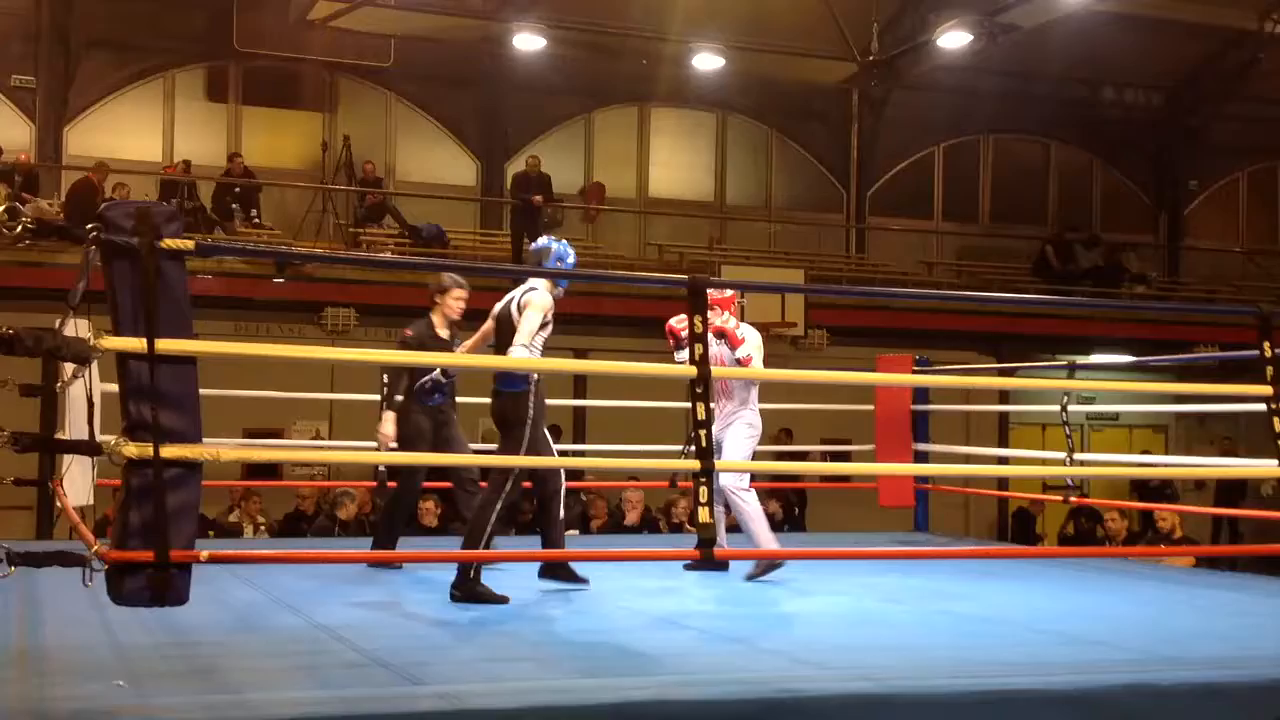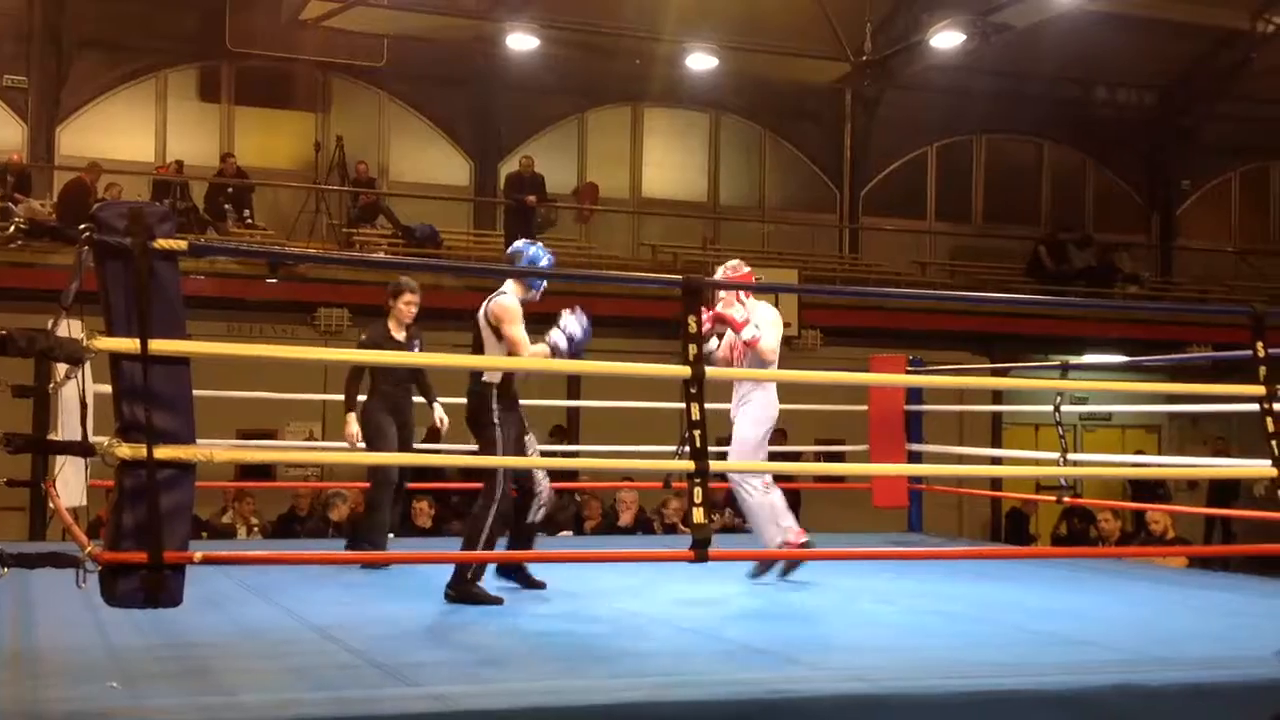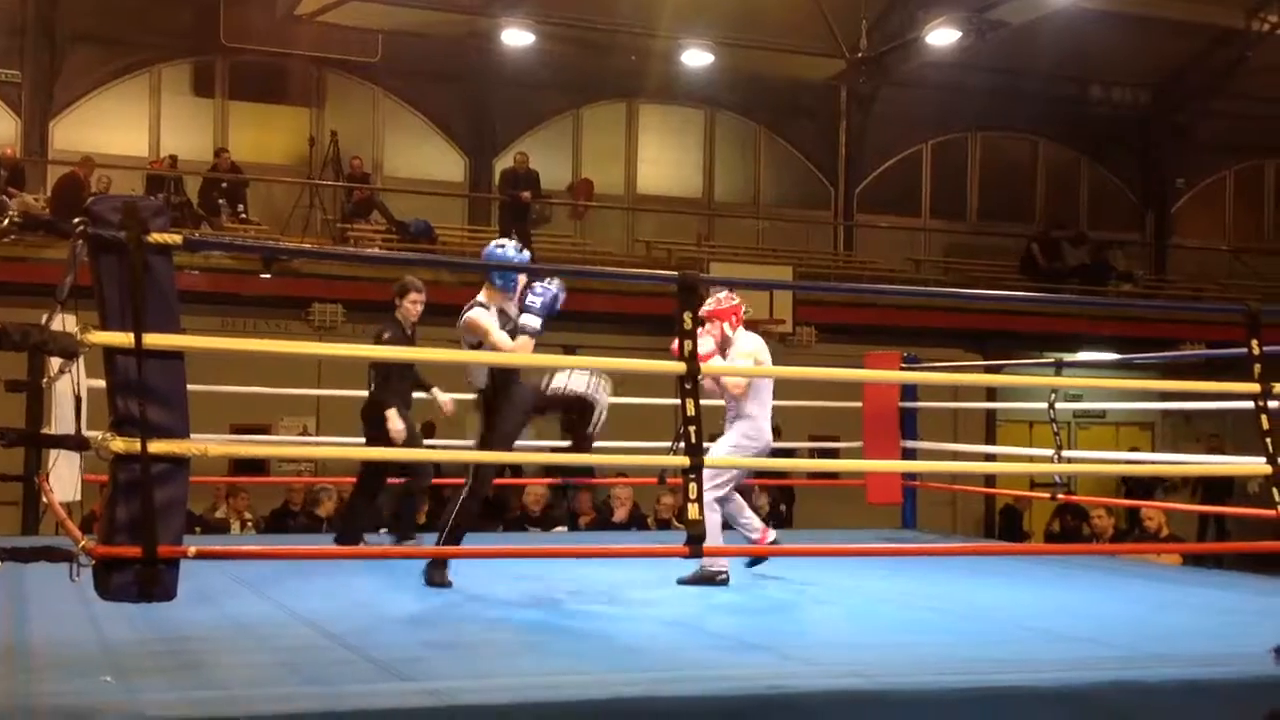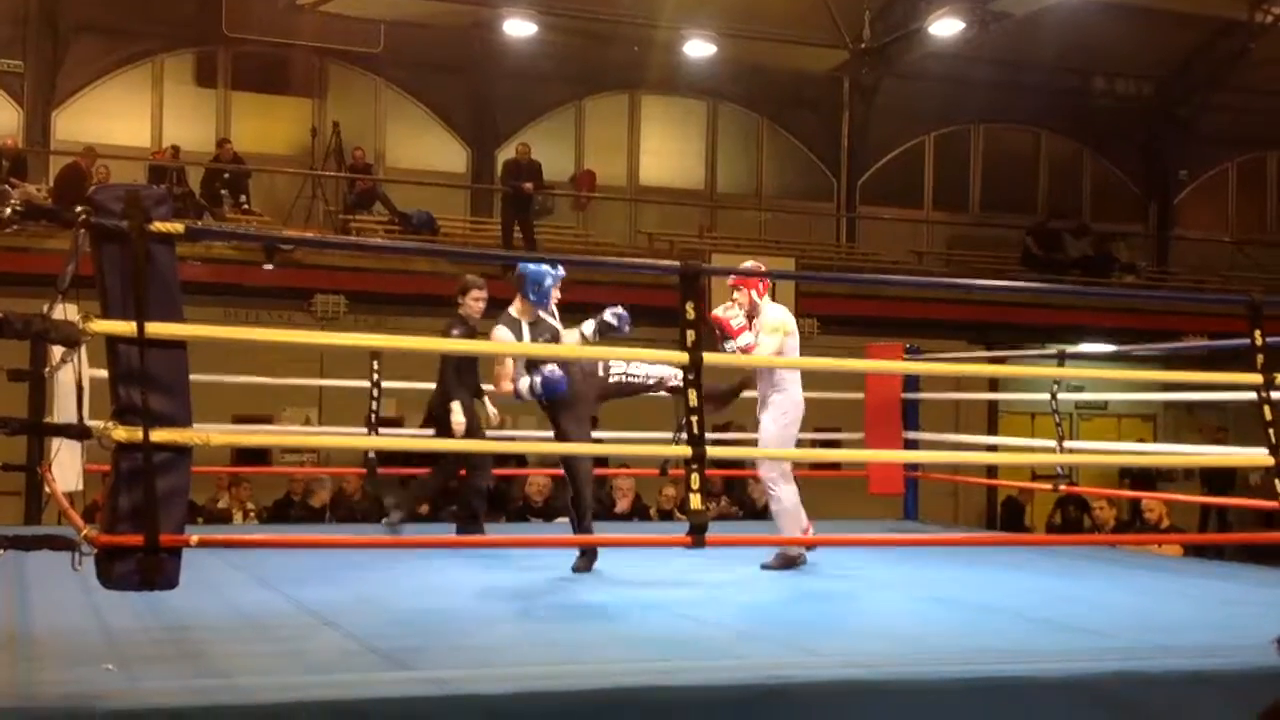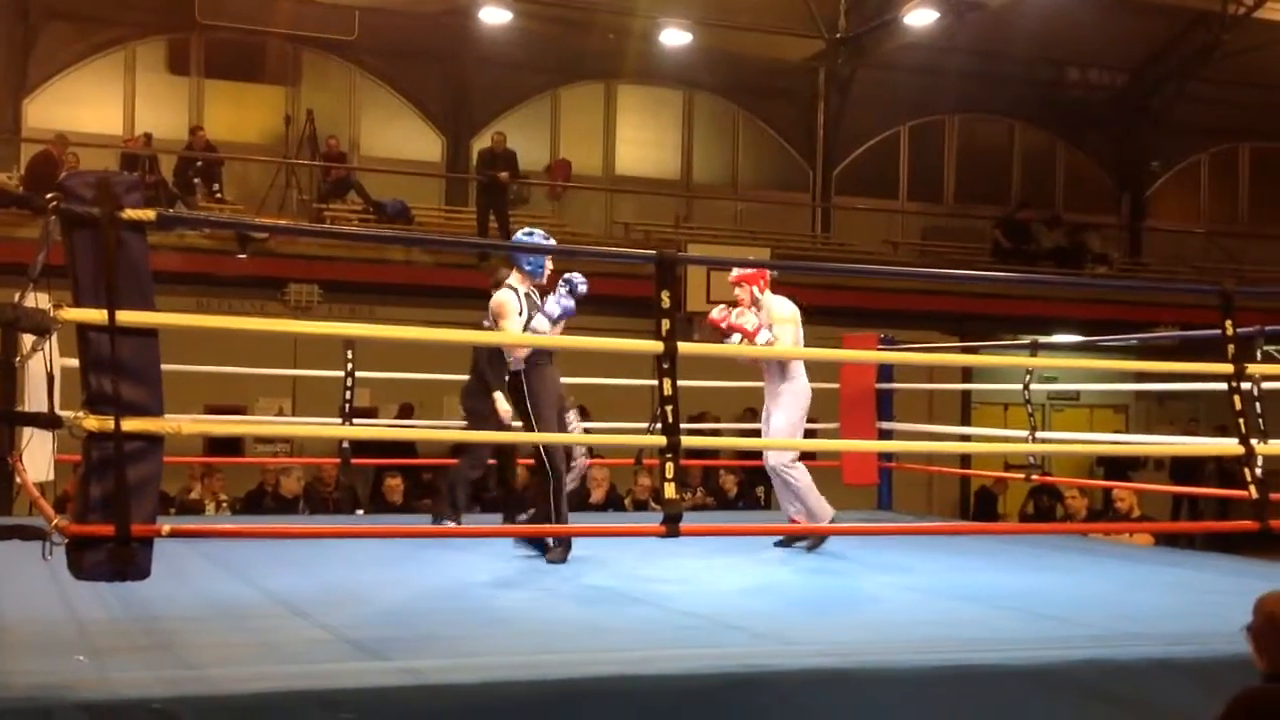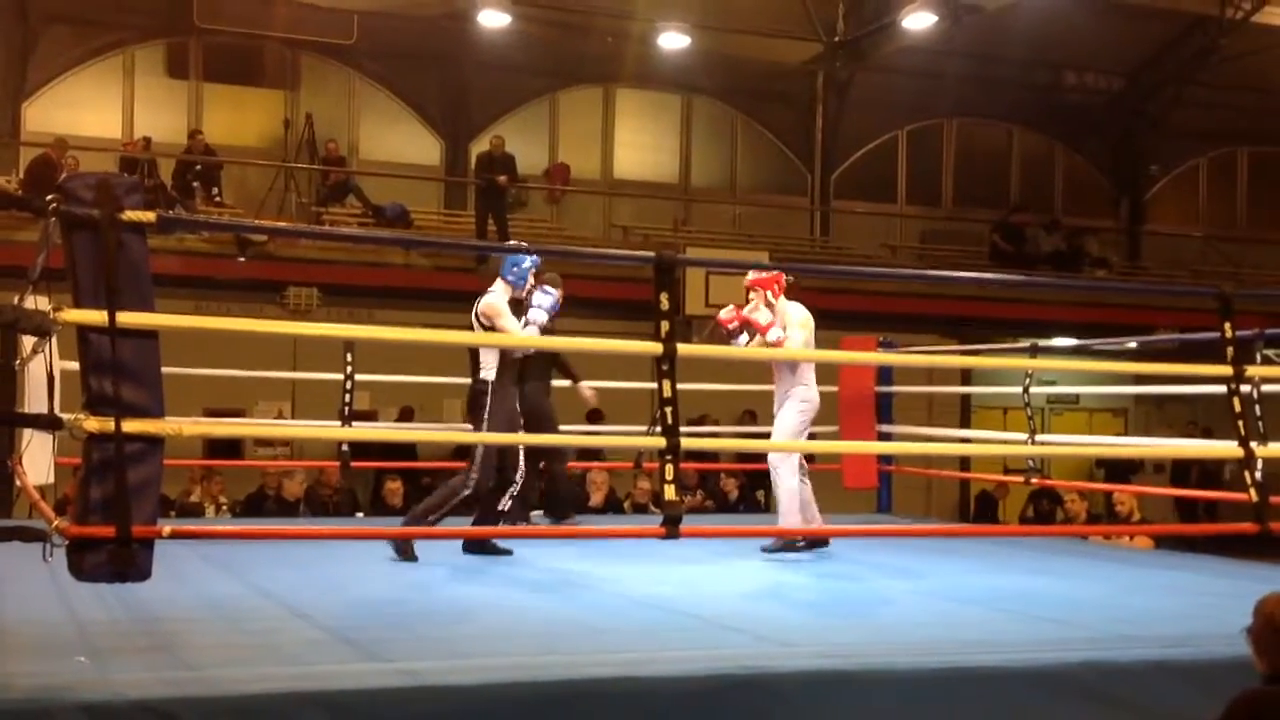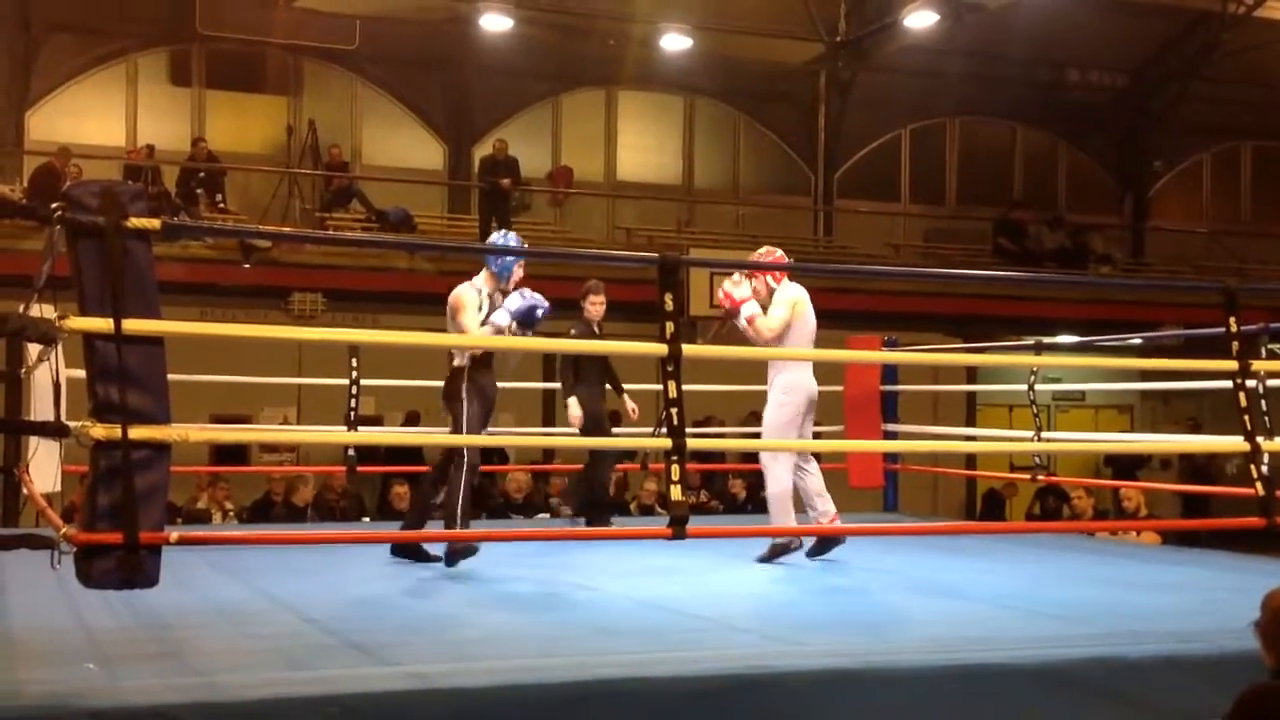
dt=0.4s
person 1, frame 1
left shoulder: (509, 299)
right shoulder: (540, 297)
left elbow: (473, 343)
right elbow: (522, 339)
right wrist: (517, 364)
left hip: (511, 397)
right hip: (522, 399)
left knee: (551, 477)
right knee: (501, 486)
left ankle: (553, 559)
right ankle: (466, 580)
person 1, frame 2
left shoulder: (509, 305)
right shoulder: (501, 304)
left elbow: (523, 358)
right elbow: (527, 356)
left wrist: (562, 337)
right wrist: (563, 337)
left hip: (505, 403)
right hip: (491, 405)
left knee: (535, 486)
right knee: (496, 492)
left ankle: (512, 563)
right ankle: (463, 581)
person 1, frame 3
left shoulder: (508, 302)
right shoulder: (474, 317)
right elbow: (517, 355)
left wrist: (537, 307)
right wrist: (533, 315)
left hip: (525, 389)
right hip: (500, 401)
left knee: (592, 388)
right knee: (478, 484)
right ankle: (438, 562)
person 1, frame 4
left shoulder: (547, 311)
right shoulder: (504, 334)
right elbow: (503, 388)
left wrist: (599, 328)
right wrist: (534, 386)
left hip: (585, 375)
right hip: (562, 403)
left knee: (661, 373)
right knee: (579, 474)
left ankle: (711, 397)
right ankle: (587, 549)
person 1, frame 5
left shoulder: (533, 293)
right shoulder: (505, 299)
right elbow: (516, 349)
left wrist: (565, 302)
right wrist: (546, 317)
left hip: (548, 380)
right hip: (530, 385)
left knee: (565, 459)
right knee: (552, 462)
left ankle: (539, 529)
right ankle: (559, 538)
person 1, frame 6
left shoulder: (500, 304)
right shoulder: (493, 303)
left elbow: (514, 348)
left wrist: (534, 317)
right wrist: (540, 313)
left hip: (503, 394)
right hip: (490, 396)
left knee: (512, 471)
right knee: (473, 476)
left ankle: (478, 537)
right ankle: (409, 529)
person 1, frame 7
left shoulder: (497, 297)
right shoulder: (466, 293)
left wrist: (524, 321)
right wrist: (506, 314)
left hip: (485, 385)
right hip: (465, 383)
left knee: (452, 461)
right knee: (467, 458)
left ankle: (407, 539)
right ankle: (455, 539)
person 2, frame 1
left shoulder: (747, 335)
right shoulder: (712, 341)
left elbow: (754, 375)
left wrist: (735, 339)
right wrist: (680, 345)
left hip: (742, 422)
right hip: (720, 423)
left knee: (731, 483)
right knee: (710, 488)
left ankle: (768, 551)
person 2, frame 2
left shoulder: (764, 313)
right shoulder: (731, 322)
left elbow: (769, 354)
right elbow: (720, 362)
left wrist: (741, 323)
right wrist: (708, 334)
left hip: (759, 402)
right hip: (744, 404)
left knee: (742, 475)
right knee: (756, 479)
left ankle: (771, 546)
right ankle: (793, 537)
person 2, frame 3
left shoulder: (747, 343)
right shoulder: (733, 347)
left elbow: (736, 387)
right elbow: (715, 389)
left wrist: (706, 359)
right wrist: (694, 361)
left hip: (749, 431)
right hip: (743, 430)
left knee: (707, 489)
right knee: (720, 490)
left ankle: (714, 567)
right ankle: (762, 535)
person 2, frame 4
left shoulder: (774, 315)
right shoulder: (760, 318)
left elbow: (761, 360)
left wrist: (737, 330)
right wrist: (728, 334)
left hip: (783, 401)
right hip: (771, 402)
left knee: (773, 475)
right knee: (776, 472)
left ankle: (792, 550)
right ankle: (800, 532)
person 2, frame 5
left shoulder: (781, 308)
right shoulder: (757, 313)
left wrist: (755, 331)
right wrist: (728, 331)
left hip: (791, 393)
right hip: (775, 395)
left knee: (781, 461)
right knee: (773, 462)
left ankle: (822, 518)
right ankle: (801, 523)
person 2, frame 6
left shoulder: (795, 312)
right shoulder: (774, 317)
left wrist: (766, 328)
right wrist: (736, 331)
left hip: (800, 397)
right hip: (786, 399)
left knee: (781, 460)
right knee: (793, 467)
left ankle: (792, 533)
right ankle: (813, 533)
person 2, frame 7
left shoulder: (789, 293)
right shoulder: (789, 298)
left elbow: (767, 334)
right elbow: (759, 338)
left wrist: (745, 303)
right wrist: (737, 307)
left hip: (790, 385)
right hip: (801, 386)
left knee: (774, 458)
right knee: (801, 458)
left ankle: (786, 535)
right ankle: (828, 524)
person 3, frame 1
left shoulder: (454, 336)
right shoulder: (417, 332)
right elbow: (395, 376)
left wrist: (452, 415)
right wrist: (388, 416)
left hip: (444, 415)
right hip: (415, 414)
left knee: (468, 477)
right knee: (410, 482)
right ankle: (382, 550)
person 3, frame 2
left shoulder: (414, 337)
right shoulder: (373, 335)
right elbow: (354, 378)
left wrist: (435, 404)
right wrist: (351, 418)
left hip: (404, 414)
right hip: (378, 412)
left knee: (395, 480)
right knee: (386, 477)
left ankle: (360, 541)
right ankle: (371, 548)
person 3, frame 3
left shoulder: (408, 331)
right shoulder: (389, 333)
right elbow: (378, 379)
left wrist: (434, 392)
right wrist: (391, 414)
left hip: (379, 411)
right hip: (385, 410)
left knee: (373, 475)
right knee: (420, 470)
left ankle: (347, 536)
right ankle: (403, 532)
person 3, frame 4
left shoulder: (467, 328)
right shoulder: (459, 329)
right elbow: (447, 372)
left wrist: (485, 400)
right wrist: (455, 407)
left hip: (456, 403)
right hip: (451, 406)
left knee: (446, 466)
right knee: (481, 464)
left ankle: (399, 506)
right ankle: (470, 528)
person 3, frame 5
right shoulder: (489, 322)
right elbow: (482, 363)
right wrist: (498, 396)
left hip: (489, 394)
right hip: (482, 395)
left knee: (506, 454)
right knee: (476, 455)
left ankle: (511, 514)
right ankle: (447, 514)
person 3, frame 6
left shoulder: (546, 325)
left elbow: (555, 359)
left wrist: (579, 384)
left hip: (536, 395)
right hip: (532, 395)
left knee: (532, 456)
right knee: (555, 454)
right ankle: (561, 513)
person 3, frame 7
left shoulder: (597, 330)
right shoulder: (578, 331)
right elbow: (565, 370)
left wrist: (624, 397)
right wrist: (571, 401)
left hip: (597, 400)
right hip: (586, 401)
left knee: (602, 458)
right knee: (603, 458)
right ankle: (598, 517)
